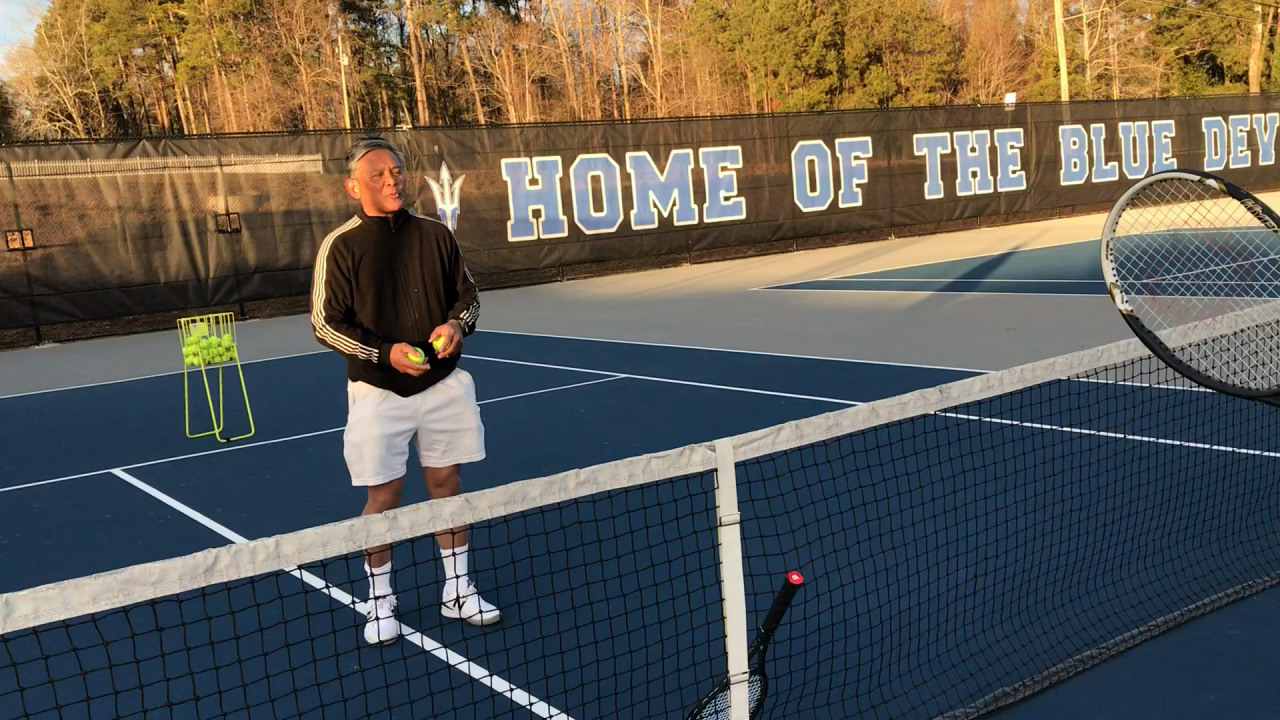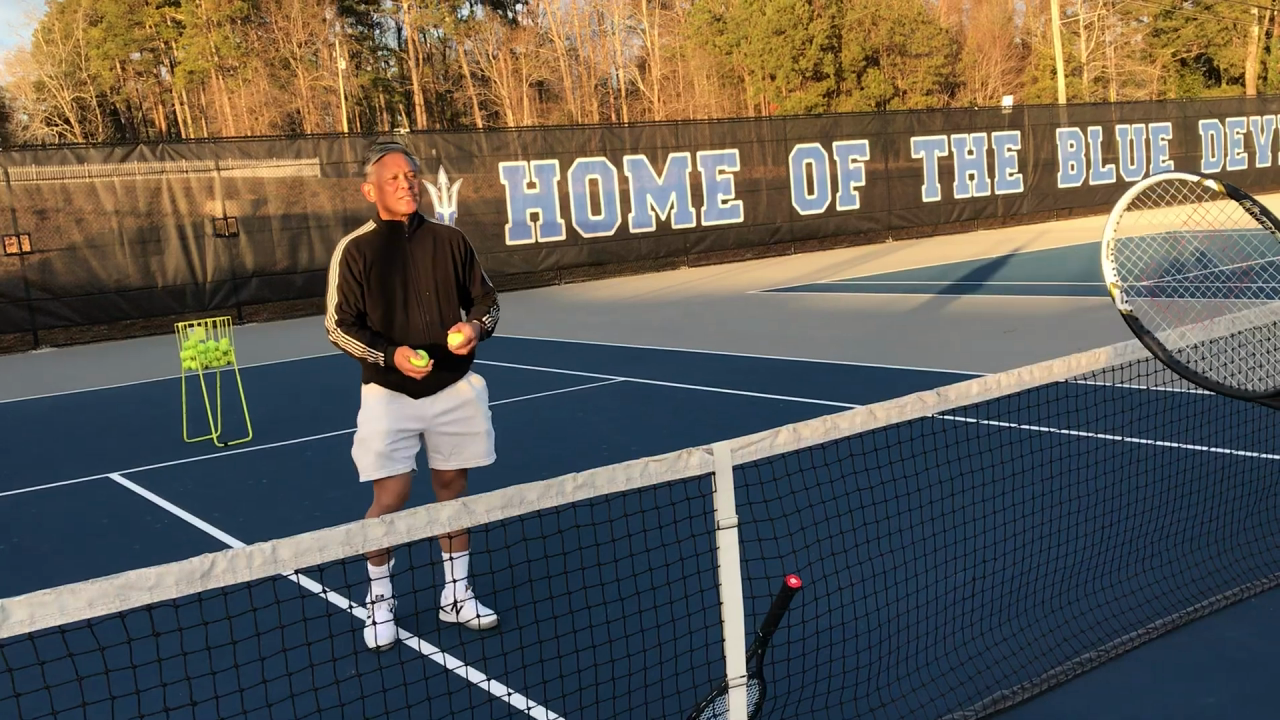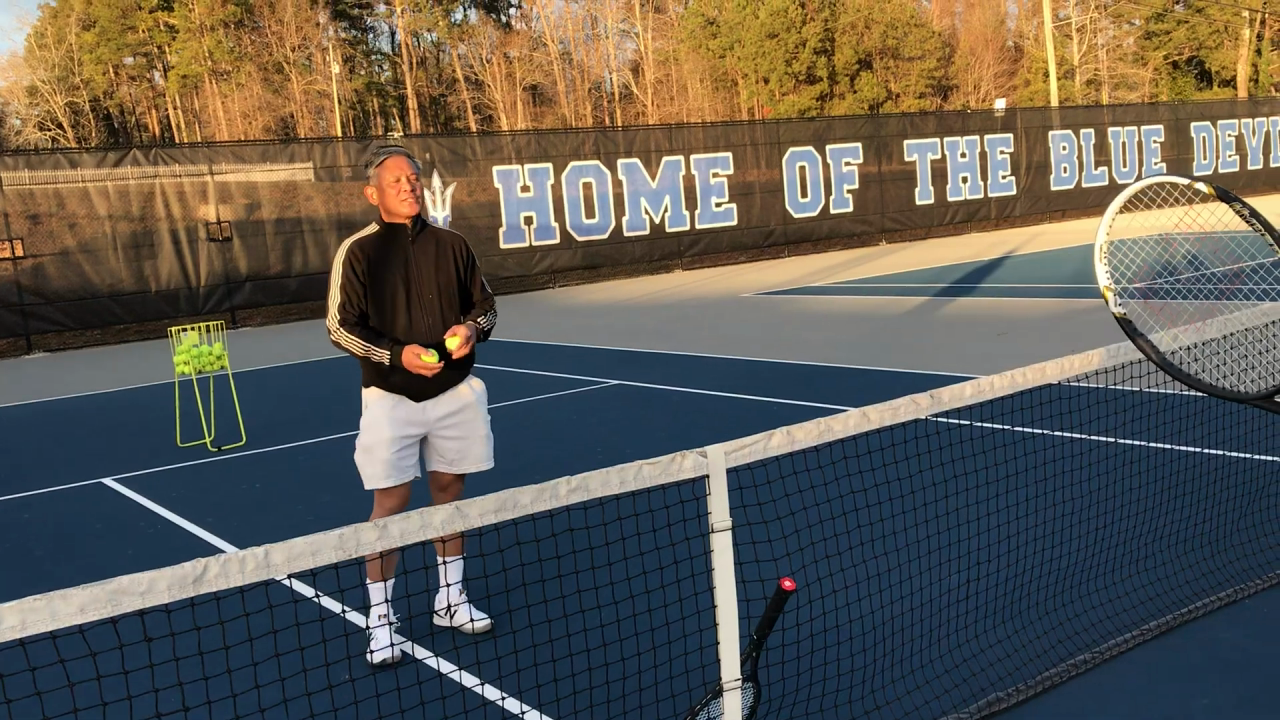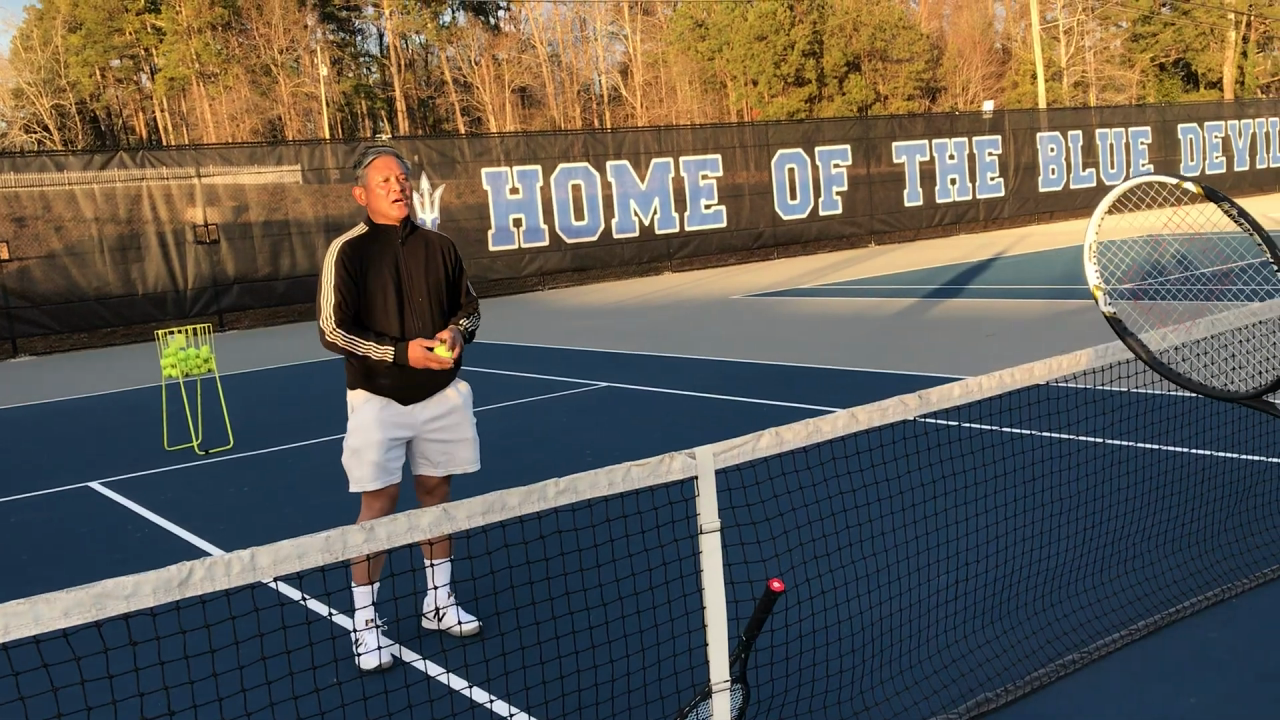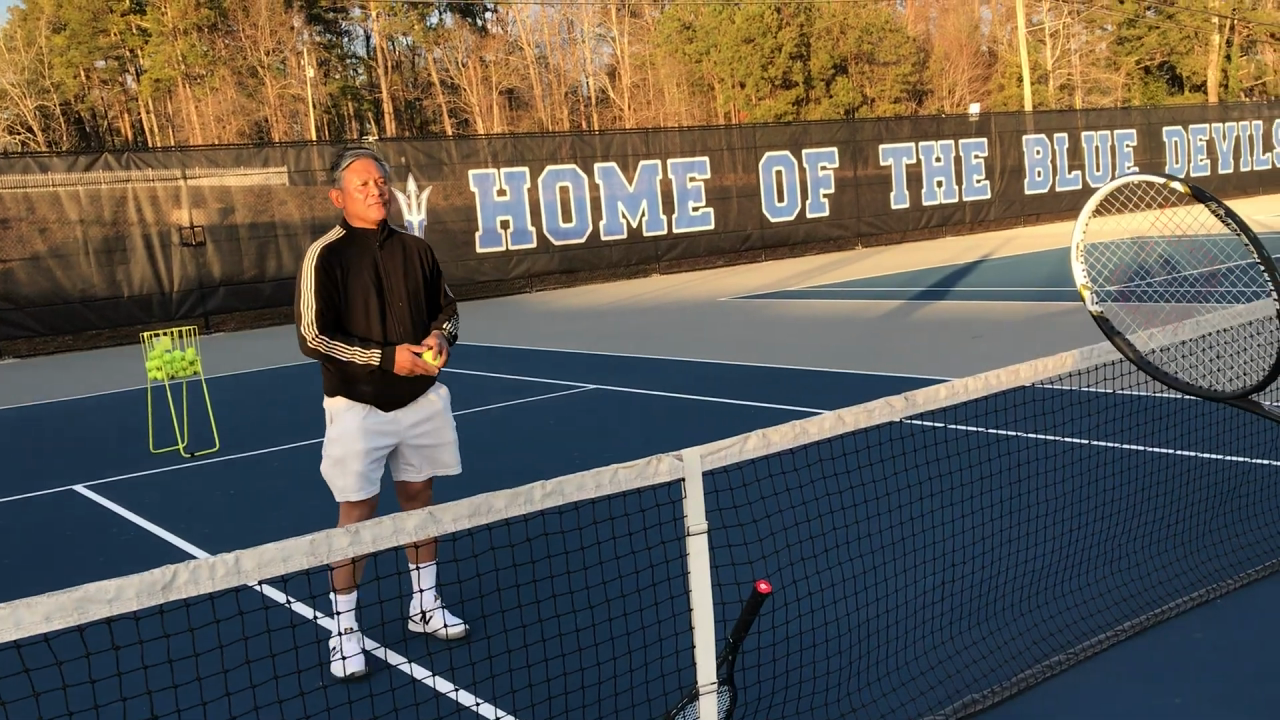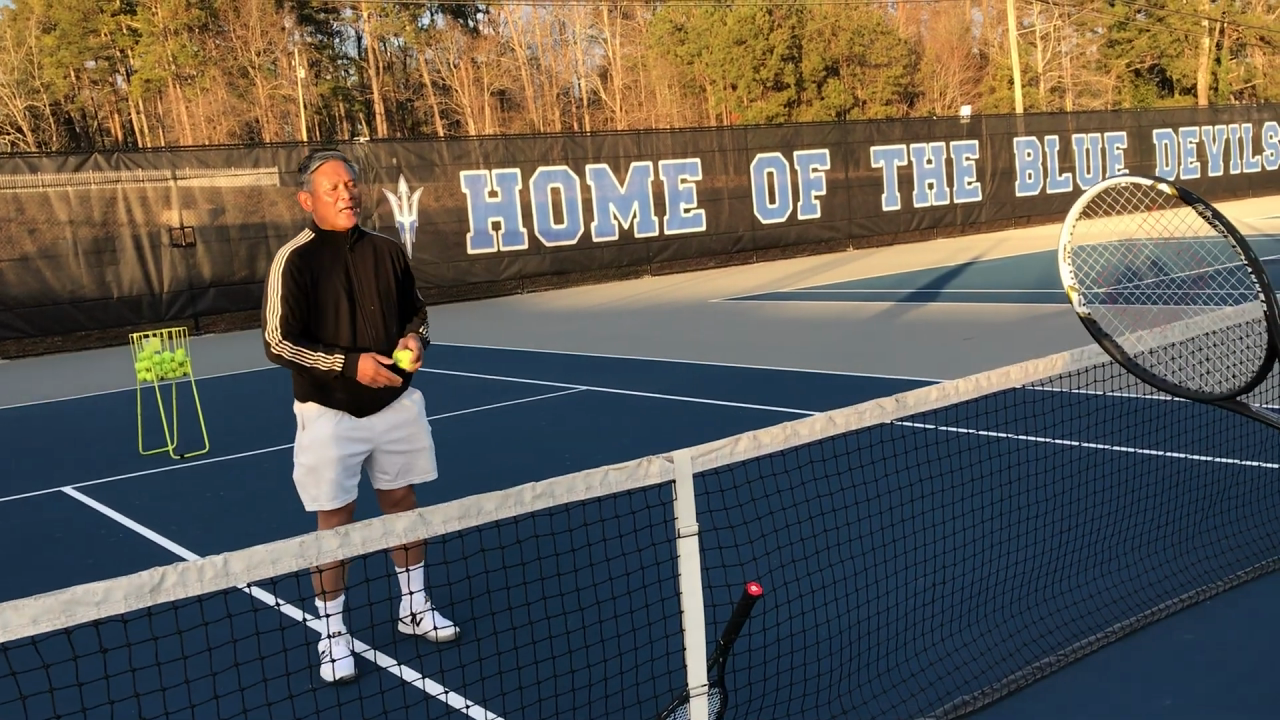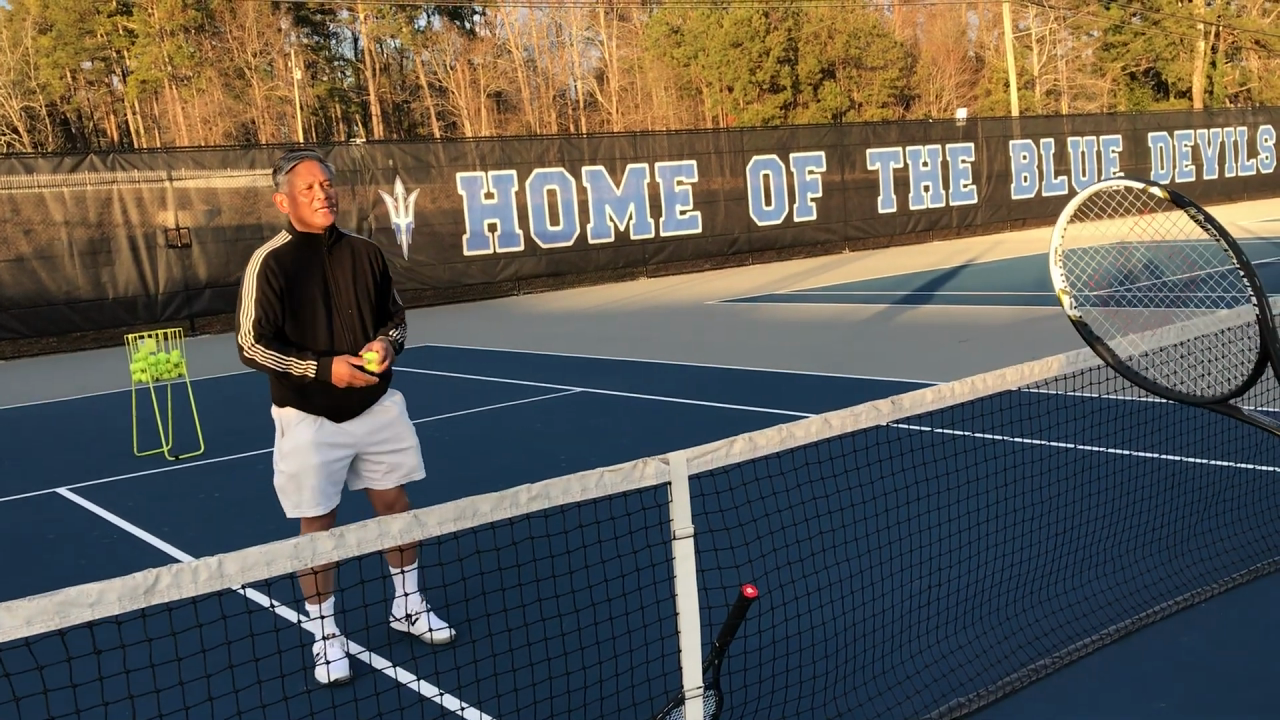
dt=0.2s
person 1, frame 1
left shoulder: (436, 235)
right shoulder: (341, 247)
left elbow: (466, 296)
right elbow: (326, 324)
left wrist: (457, 325)
right wrist: (383, 352)
left hip: (443, 384)
right hip: (378, 392)
left knee: (446, 484)
right knee: (384, 497)
left ankle: (458, 590)
right ankle: (379, 597)
person 1, frame 2
left shoulder: (451, 240)
right shoulder: (355, 250)
left elbow: (486, 300)
right elbow: (339, 326)
left wrist: (476, 326)
right wrist: (388, 355)
left hip: (454, 388)
right hip: (390, 393)
left knee: (452, 487)
right knee: (390, 497)
left ankle: (456, 594)
right ankle: (378, 597)
person 1, frame 3
left shoulder: (452, 244)
right shoulder: (358, 251)
left elbow: (485, 303)
right elbow: (341, 328)
left wrist: (473, 328)
right wrist: (396, 355)
left hip: (454, 389)
right hip: (390, 396)
left knee: (449, 491)
right knee: (391, 502)
left ankle: (451, 599)
right ankle: (380, 616)
person 1, frame 4
left shoulder: (439, 246)
right shoulder: (347, 252)
left elbow: (468, 305)
right elbow: (332, 331)
left wrist: (457, 332)
right wrist: (400, 352)
left hip: (441, 393)
right hip: (378, 398)
left knee: (435, 494)
right knee: (377, 504)
left ankle: (439, 602)
right ankle: (365, 622)
person 1, frame 5
left shoulder: (416, 249)
right shoulder: (325, 256)
left elbow: (445, 307)
right elbow: (313, 337)
left wrist: (440, 337)
right wrist: (386, 356)
left hip: (420, 398)
right hip: (357, 406)
left knee: (418, 498)
right knee: (357, 515)
left ankle: (425, 604)
right ankle: (345, 630)
person 1, frame 6
left shoulder: (387, 251)
right shoulder: (294, 260)
left elbow: (415, 311)
right elbow: (278, 343)
left wrist: (415, 339)
right wrist: (350, 364)
left hip: (395, 403)
right hip: (330, 413)
left knee: (402, 504)
right knee: (334, 521)
left ankle: (415, 607)
right ankle: (333, 634)
person 1, frame 7
left shoulder: (365, 252)
right shoulder: (270, 263)
left elbow: (394, 315)
right elbow: (253, 347)
left wrist: (386, 343)
right wrist: (323, 368)
left hip: (376, 406)
right hip: (309, 419)
left knee: (394, 504)
right knee: (318, 526)
left ankle: (409, 606)
right ankle: (326, 637)
